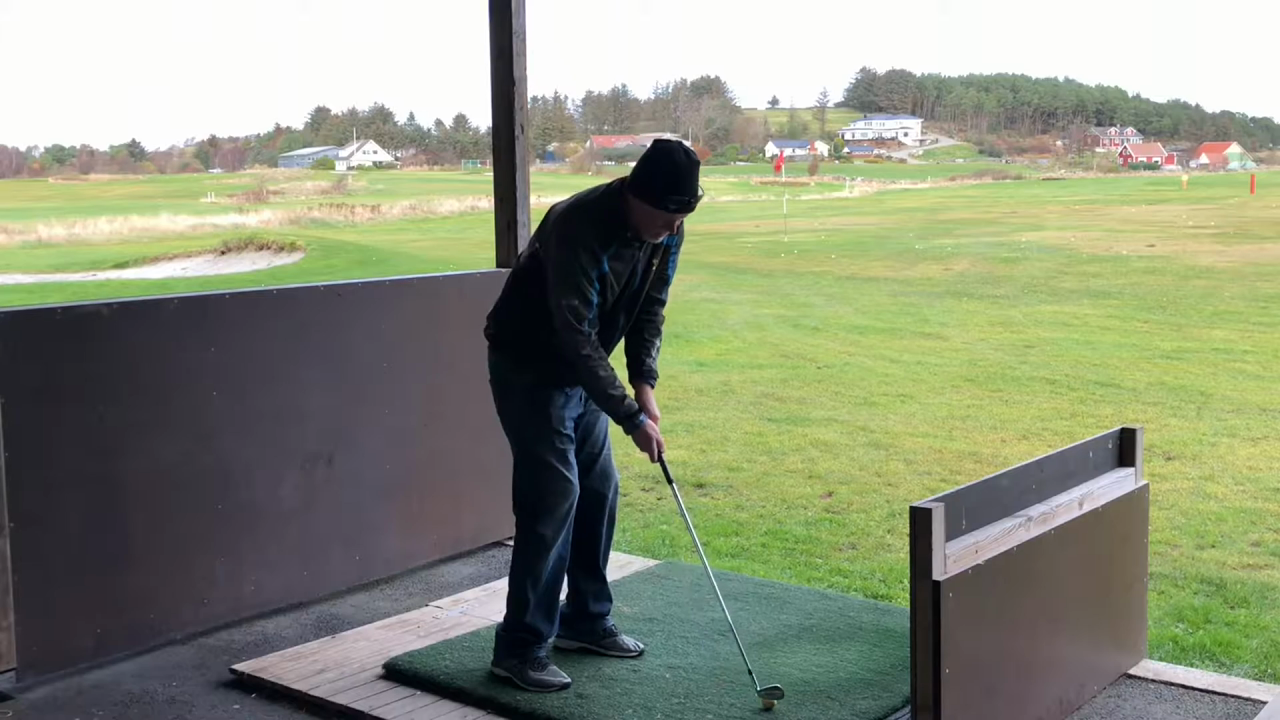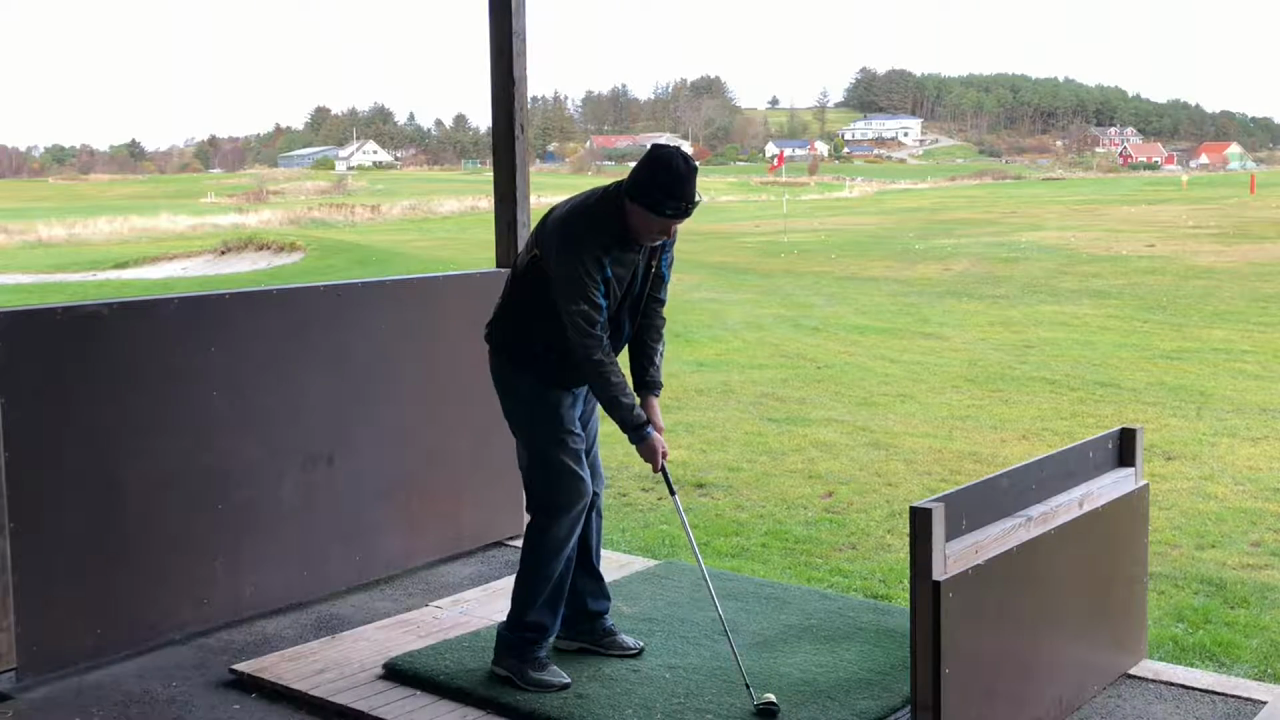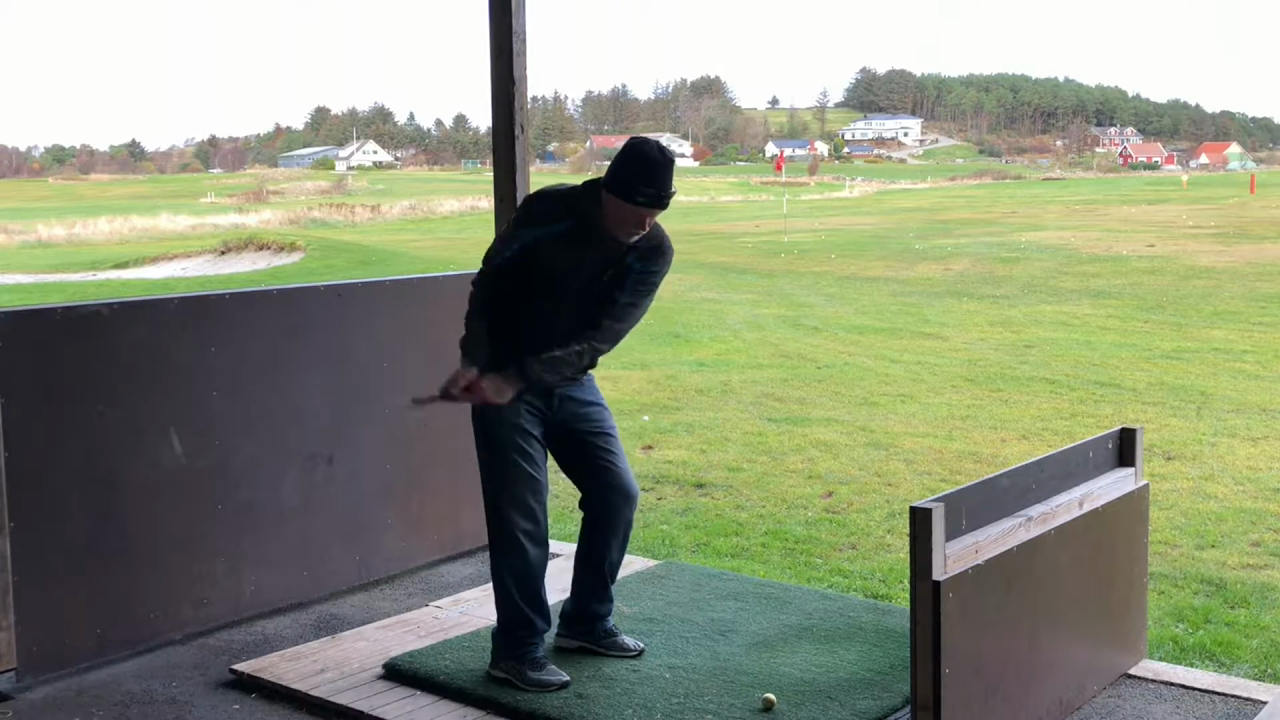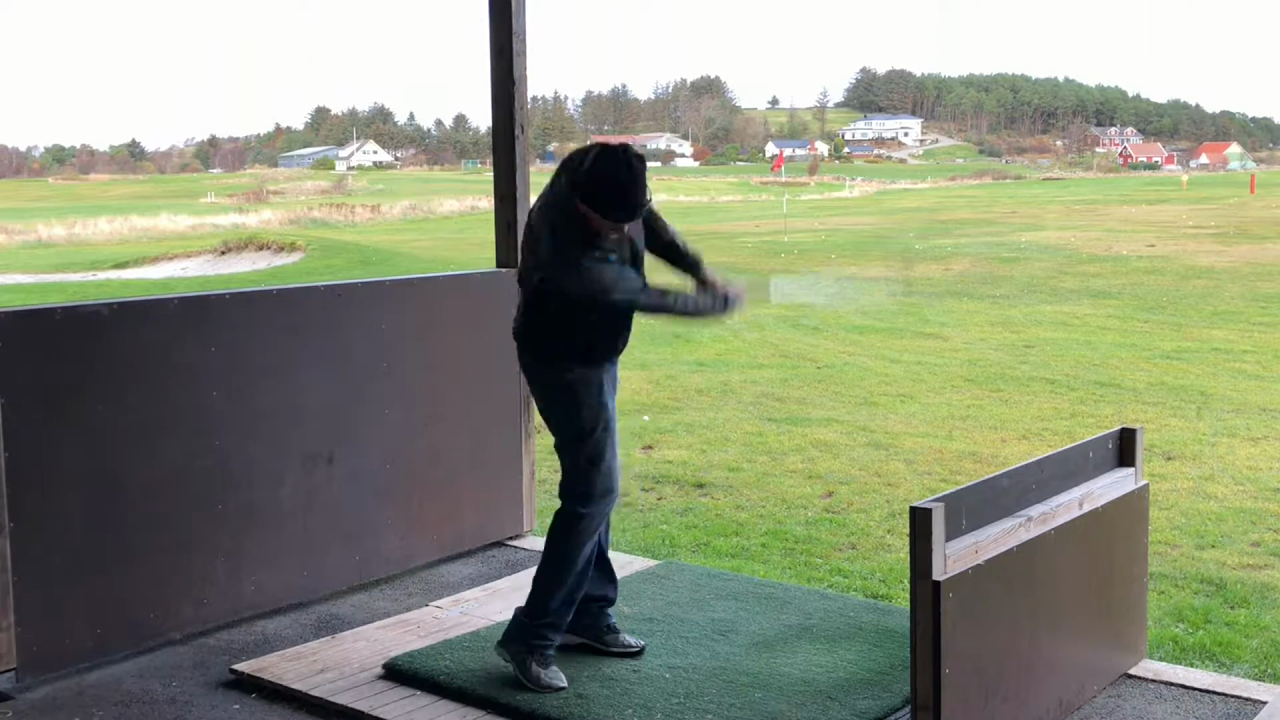
dt=0.7s
person 1, frame 1
left shoulder: (666, 232)
right shoulder: (577, 228)
left elbow: (649, 309)
right elbow: (577, 337)
left wrist: (643, 384)
right wrist: (630, 417)
left hip: (582, 369)
right hip: (528, 368)
left knee: (599, 491)
right knee: (554, 496)
left ankle: (584, 619)
right ankle: (520, 646)
person 1, frame 2
left shoulder: (658, 232)
right shoulder: (577, 233)
left elbow: (650, 311)
right elbow: (590, 342)
left wrist: (650, 395)
right wrist: (637, 427)
left hip: (575, 370)
right hip: (530, 368)
left knee: (587, 492)
right knee: (564, 495)
left ankle: (583, 619)
right ankle: (521, 645)
person 1, frame 3
left shoulder: (654, 251)
right shoulder: (547, 210)
left elbow: (598, 335)
right elbow: (487, 285)
left wrist: (515, 380)
right wrist: (473, 361)
left hip: (570, 379)
right hip: (495, 372)
left knee: (616, 493)
right knee: (520, 507)
left ankle: (585, 620)
right ankle: (518, 646)
person 1, frame 4
left shoulder: (583, 167)
right shoulder: (568, 253)
left elbow: (650, 224)
right elbow: (640, 298)
left wrist: (701, 273)
right wrist: (707, 304)
left hip: (585, 354)
right hip: (565, 363)
left knee: (599, 484)
right knee: (593, 489)
left ankle: (592, 614)
right ankle: (530, 635)
